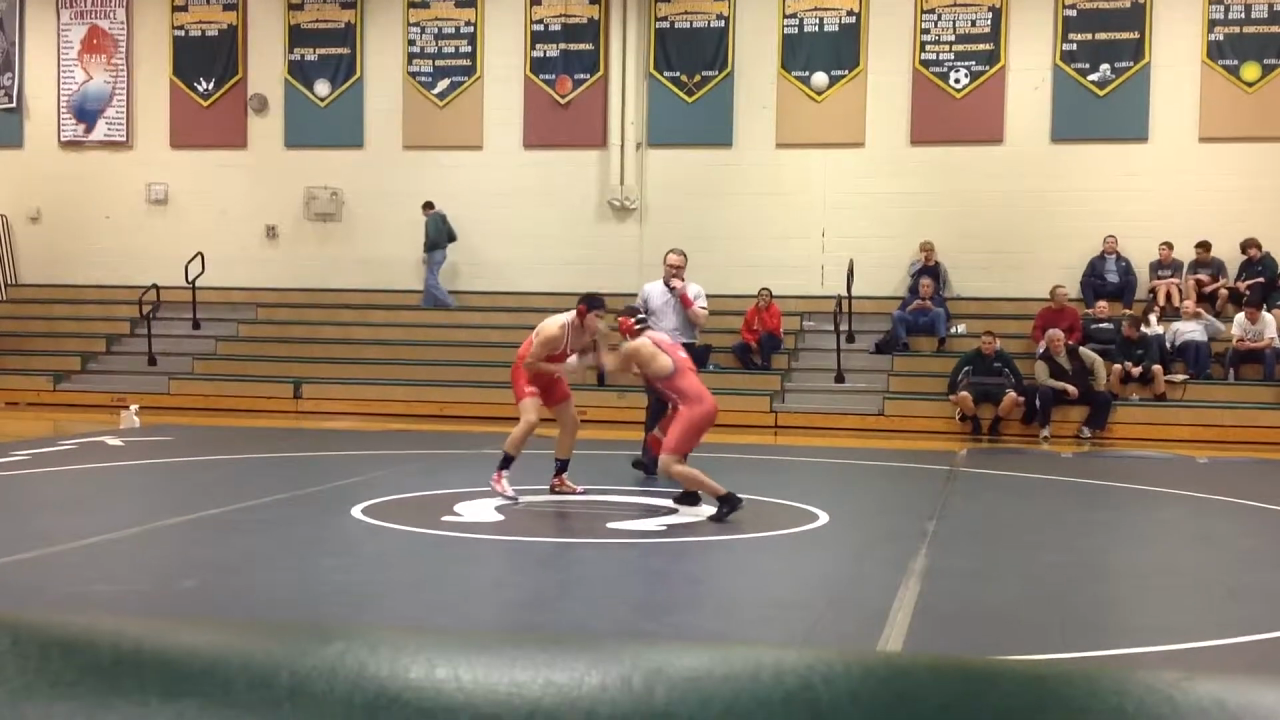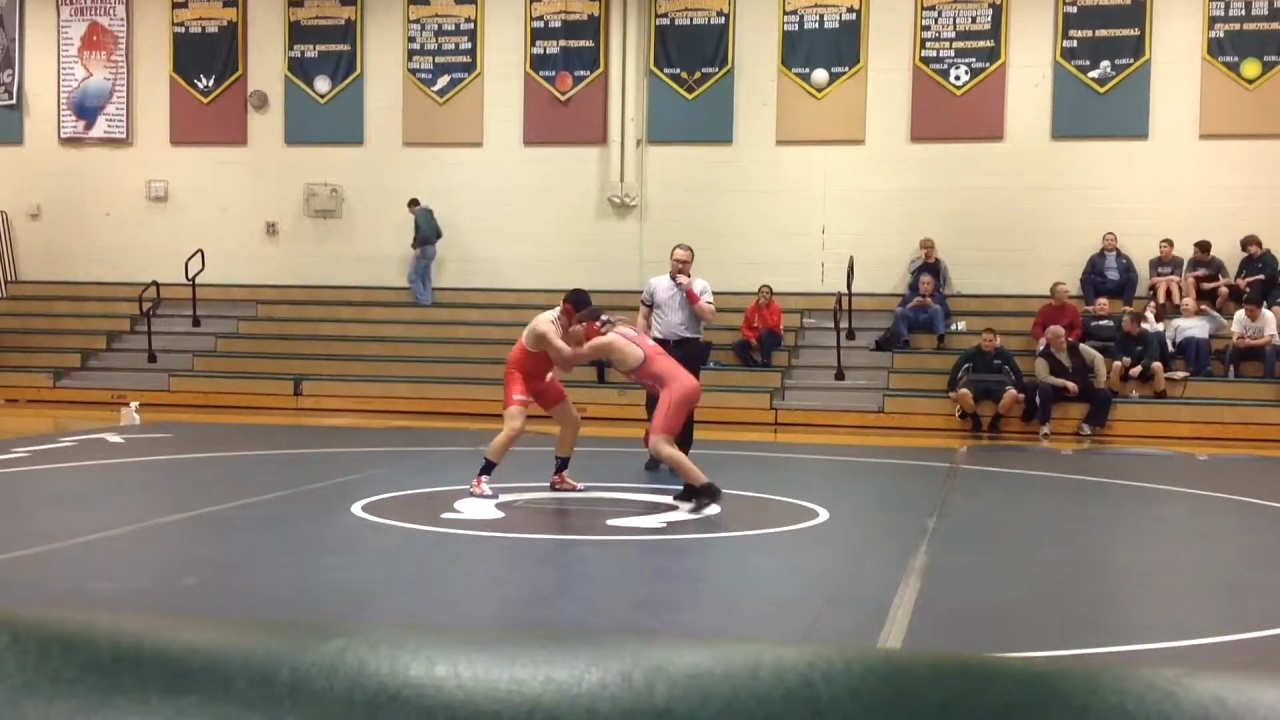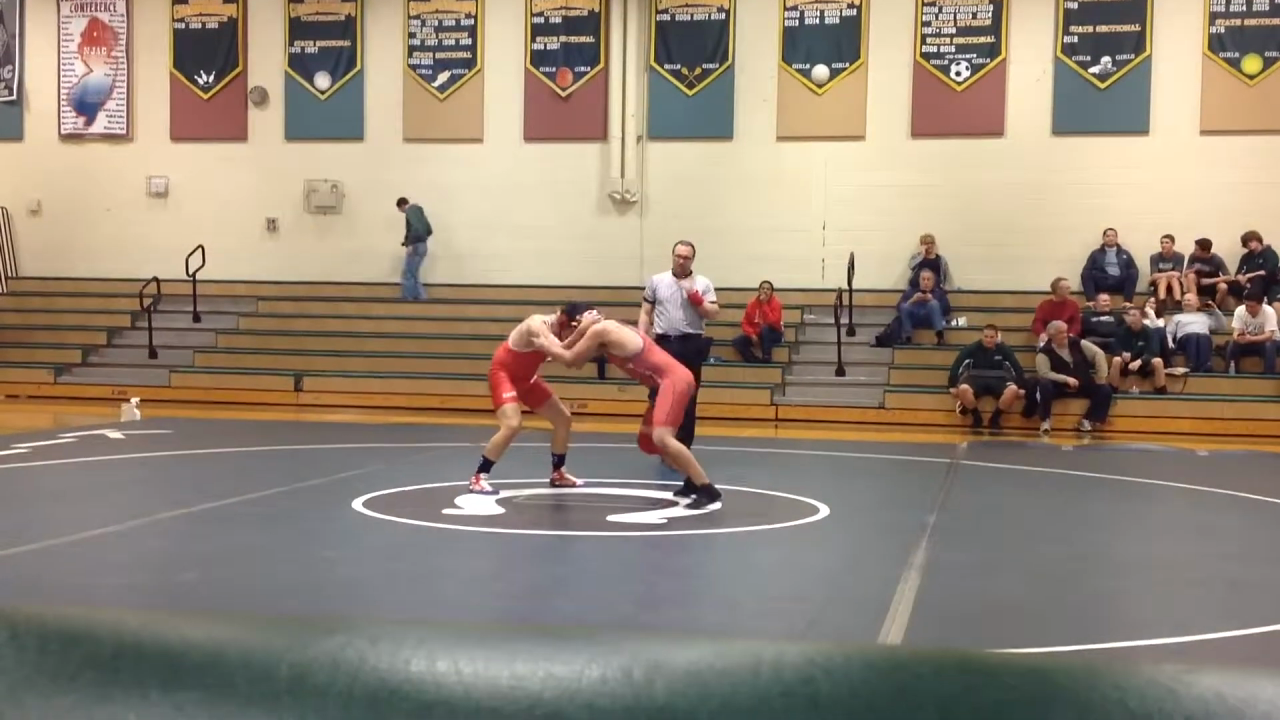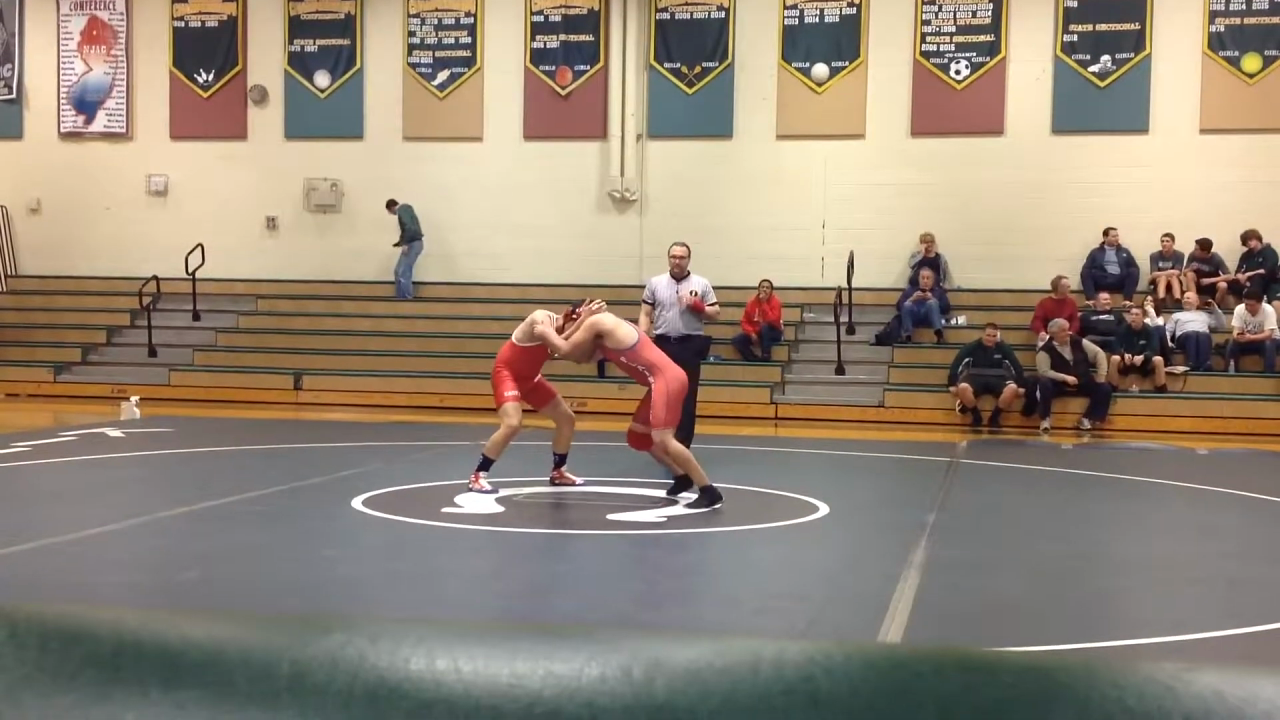
dt=0.2s
person 1, frame 1
left shoulder: (694, 291)
right shoulder: (648, 289)
left elbow: (701, 322)
left wrist: (683, 296)
left hip: (686, 354)
right knee: (655, 406)
right ankle: (648, 457)
person 1, frame 2
left shoulder: (701, 286)
right shoulder: (654, 284)
left elbow: (709, 316)
right elbow: (643, 317)
left wrist: (690, 291)
left hip: (689, 349)
right hip: (660, 348)
right knee: (655, 400)
left ankle: (681, 455)
person 1, frame 3
left shoulder: (703, 283)
right shoulder: (656, 281)
left elbow: (713, 314)
right elbow: (645, 314)
left wrist: (694, 295)
left hip: (690, 345)
right hip: (662, 343)
left knee: (687, 399)
right knee: (659, 395)
left ankle: (683, 448)
person 1, frame 4
left shoulder: (699, 284)
right shoulder: (657, 280)
left elbow: (715, 314)
right elbow: (645, 314)
left wrist: (696, 305)
left hip: (691, 345)
right hip: (662, 344)
left knee: (687, 397)
left ankle: (682, 445)
person 2, frame 1
left shoulder: (635, 347)
right shoulder: (659, 338)
left elbow: (611, 367)
left hip: (694, 407)
right hip: (701, 403)
left knee: (668, 465)
right knee: (655, 441)
left ankle: (727, 499)
right ankle: (690, 493)
person 2, frame 2
left shoulder: (606, 343)
right shoulder: (622, 330)
left elbow: (571, 358)
left hip: (677, 387)
right hip: (685, 384)
left knee: (658, 446)
right knee: (654, 439)
left ankle: (707, 489)
right ankle: (692, 487)
person 2, frame 3
left shoulder: (599, 330)
right shoulder: (608, 330)
left elbow: (570, 360)
right elbow: (578, 362)
left hip: (675, 381)
right hip: (668, 382)
left knee: (661, 438)
right knee: (646, 440)
left ankle: (708, 490)
right ankle: (692, 481)
person 2, frame 4
left shoulder: (597, 322)
right shoulder: (603, 328)
left elbow: (566, 350)
right elbow: (580, 356)
left wrist: (545, 332)
left hip: (667, 379)
right hip: (663, 380)
left knee: (663, 439)
right knee: (637, 436)
left ankle: (709, 492)
right ankle: (682, 476)
person 3, frame 1
left shoulder: (588, 329)
right shoulder: (556, 329)
left elbow: (585, 353)
right elbow: (531, 362)
left wrist: (591, 359)
right wrist: (564, 368)
left hip: (551, 374)
right hip: (528, 370)
left knee: (571, 423)
right knee: (530, 421)
left ankle: (559, 479)
right ankle: (500, 475)
person 3, frame 2
left shoulder: (569, 322)
right shoulder: (545, 326)
right elbow: (566, 358)
left hip: (541, 376)
right hip: (519, 374)
left knee: (573, 421)
right knee: (514, 428)
left ankle: (559, 476)
right ankle: (480, 480)
person 3, frame 3
left shoulder: (557, 328)
right shoulder: (538, 326)
right wrist: (583, 330)
left hip: (526, 377)
right hip: (503, 374)
left knee: (563, 418)
right knee: (512, 426)
left ankle: (558, 473)
right ankle: (479, 477)
person 3, frame 4
left shoulder: (566, 330)
right shoulder: (541, 318)
right wrist: (582, 320)
left hip: (530, 377)
right hip: (506, 373)
left knee: (567, 418)
right knee: (512, 424)
left ankle: (558, 472)
right ankle: (478, 476)
